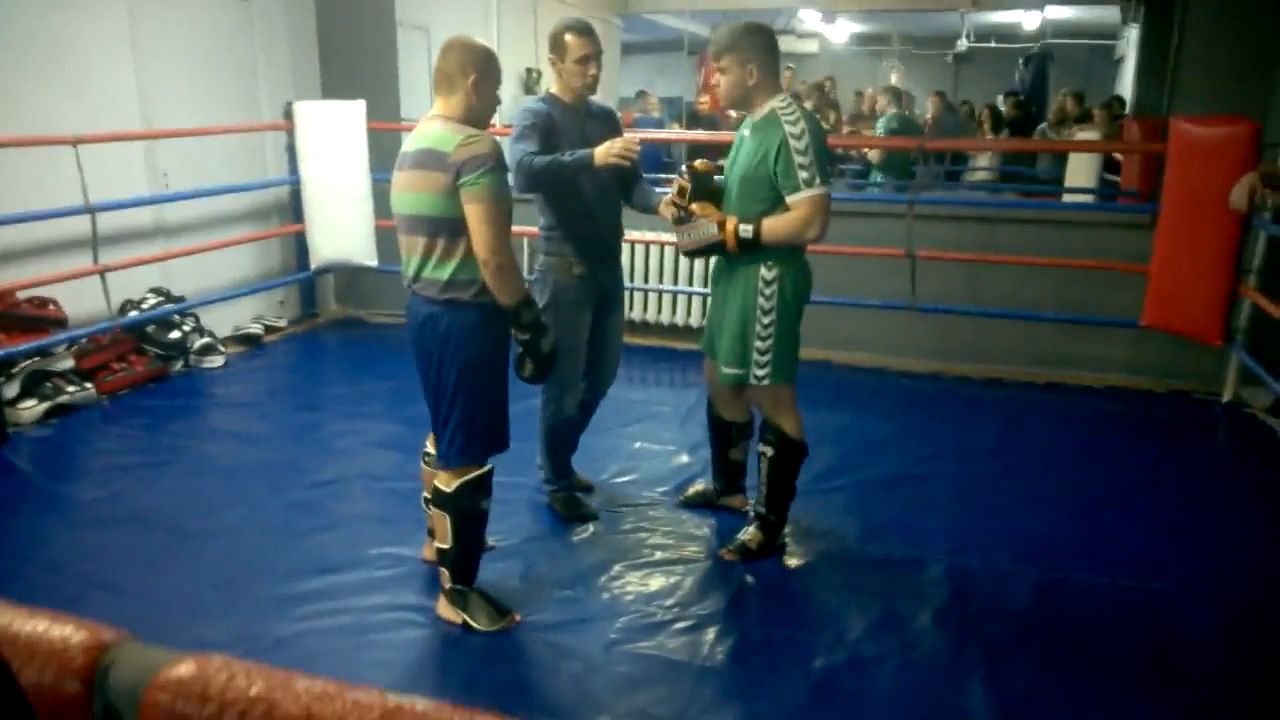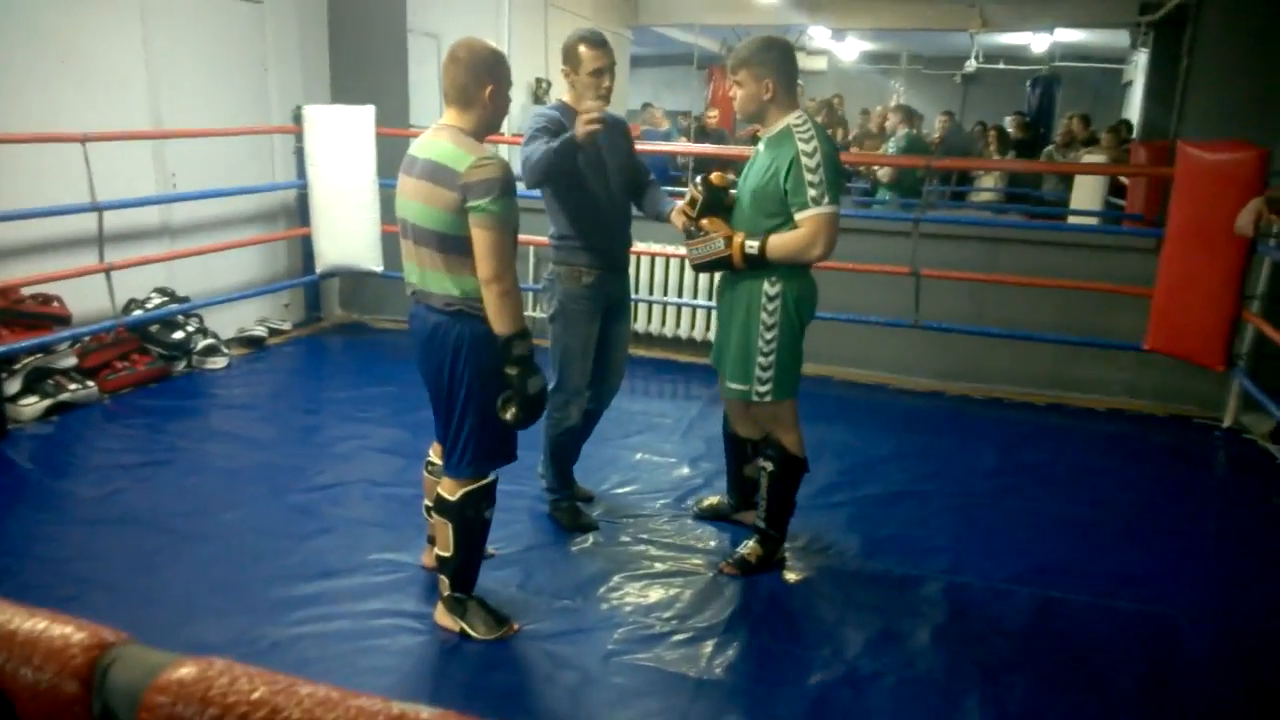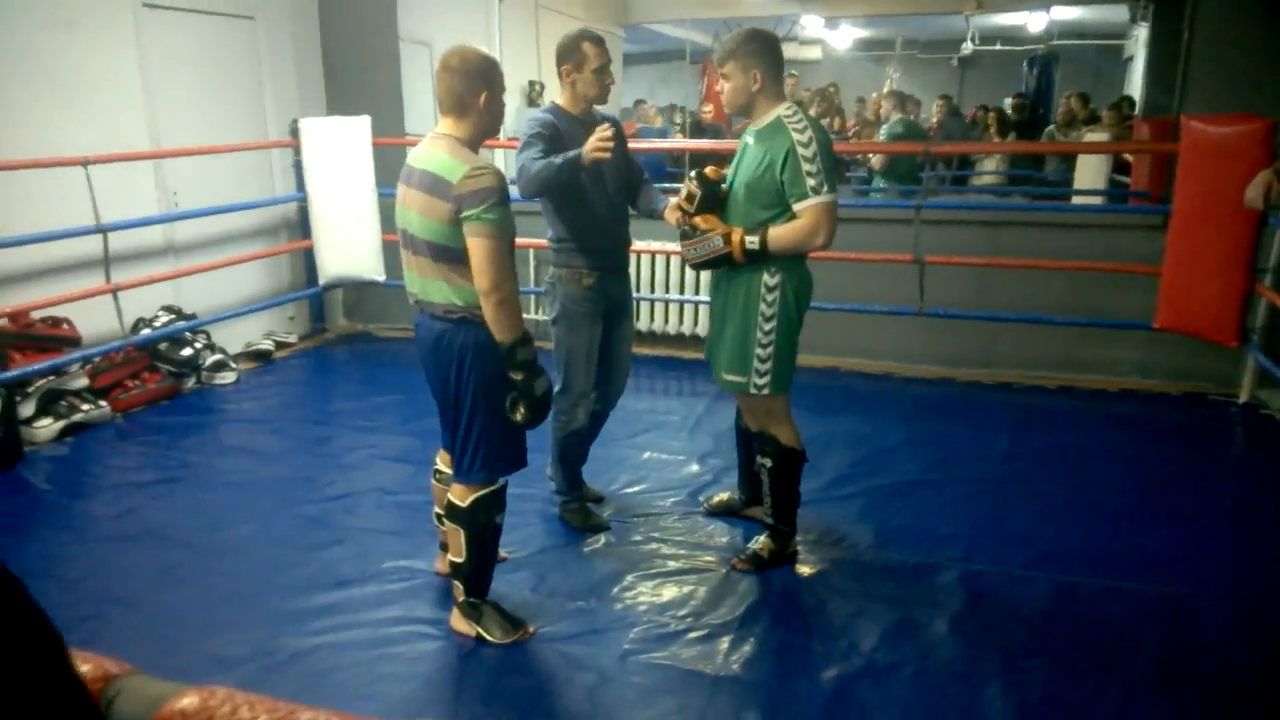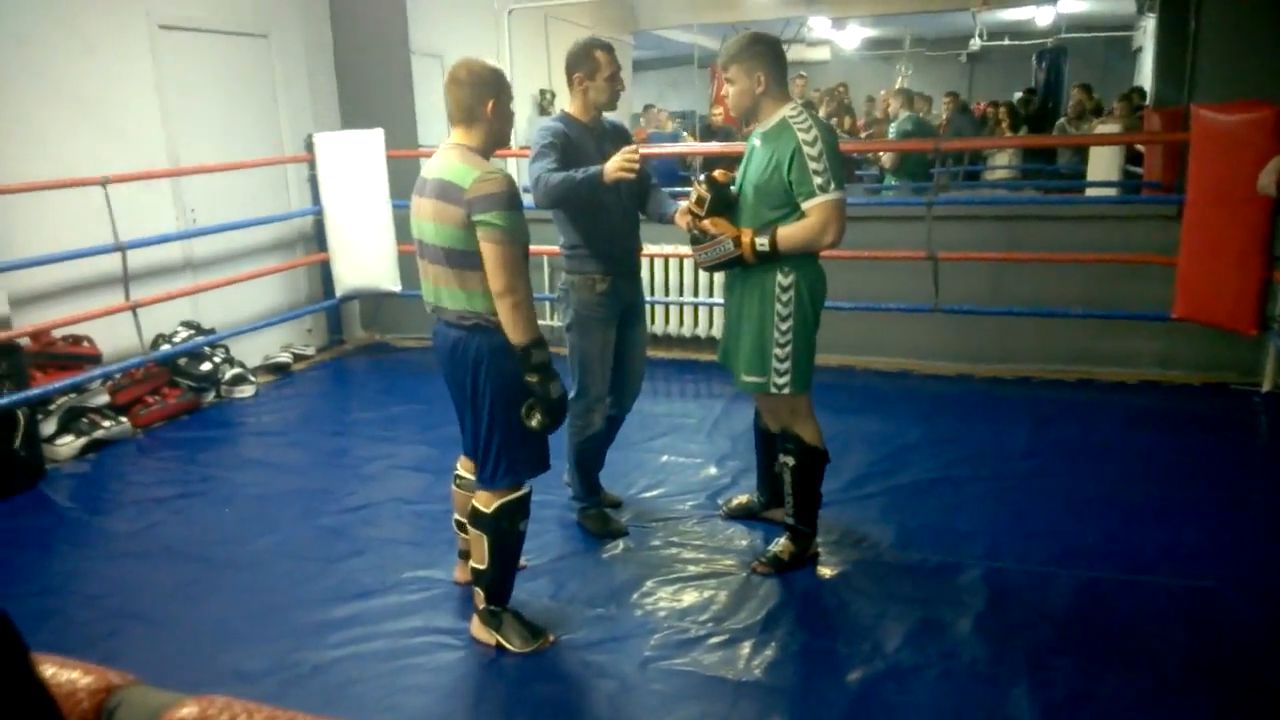
dt=0.4s
person 1, frame 1
left shoulder: (409, 147)
right shoulder: (475, 148)
right elbow: (492, 255)
right wrist: (529, 320)
left hip: (423, 308)
right hip: (464, 317)
left knee: (444, 433)
right knee: (468, 454)
left ankle: (437, 538)
right ankle: (456, 592)
person 1, frame 2
left shoulder: (417, 151)
right shoulder: (485, 168)
right elbow: (496, 280)
right wrist: (519, 359)
left hip: (426, 316)
right hip: (467, 329)
left knee: (447, 440)
right knee: (472, 463)
left ankle: (438, 544)
right ankle: (456, 600)
person 1, frame 3
left shoulder: (415, 160)
right shoulder: (477, 177)
right elbow: (494, 290)
right wrist: (525, 365)
left hip: (430, 325)
right hip: (470, 336)
left knee: (455, 448)
right knee: (481, 470)
left ankle: (453, 550)
right ankle: (471, 605)
person 1, frame 4
left shoulder: (430, 172)
right shoulder: (489, 181)
right elbow: (508, 291)
right wrist: (539, 366)
left hip: (449, 331)
right hip: (487, 341)
left knee: (476, 453)
right knee: (506, 476)
left ankle: (470, 558)
right ankle: (491, 612)
person 2, frame 1
left shoulder: (792, 128)
right shoulder: (753, 122)
left elbow: (811, 221)
left wrist: (731, 233)
right wrist: (706, 200)
left hip: (769, 279)
right hip: (735, 272)
left knee: (773, 400)
right knee: (721, 380)
left ankle: (770, 525)
right ankle: (727, 485)
person 2, frame 2
left shoulder: (806, 145)
right shoulder: (771, 140)
left elbow: (817, 241)
left wrist: (737, 246)
right wrist: (719, 210)
left hip: (773, 295)
right hip: (744, 289)
left knee: (774, 415)
right knee: (738, 403)
left ankle: (771, 540)
right ankle: (742, 499)
person 2, frame 3
left shoulder: (797, 136)
right shoulder: (755, 133)
left elbow: (817, 229)
left wrist: (738, 242)
right wrist: (707, 203)
left hip: (769, 286)
right hip: (737, 281)
left knee: (769, 407)
right knee: (747, 398)
left ankle: (782, 534)
right ankle: (751, 494)
person 2, frame 4
left shoulder: (804, 135)
right shoulder: (762, 135)
left elbow: (826, 227)
left wrist: (746, 242)
right wrist: (716, 207)
left hip: (783, 287)
right hip: (751, 282)
left knee: (790, 407)
right knee: (765, 398)
left ankle: (803, 535)
right ankle: (770, 497)
person 3, frame 1
left shoulder: (605, 117)
right shoulder: (536, 116)
left elbow: (629, 182)
right elbow: (524, 173)
left wrist: (659, 203)
right wrist: (591, 158)
left hip: (608, 265)
right hip: (565, 269)
left knee: (601, 374)
right knee: (564, 380)
left ankle: (558, 459)
right ankle: (557, 483)
person 3, frame 2
left shoulder: (616, 126)
right shoulder: (549, 122)
left elbow: (641, 186)
right elbow: (533, 170)
left wrist: (670, 210)
right wrist: (576, 137)
left hip: (615, 275)
right hip: (574, 278)
left knee: (606, 385)
right knee: (570, 390)
left ankle: (558, 468)
right ankle: (559, 493)
person 3, frame 3
left shoulder: (610, 126)
right shoulder: (544, 126)
left elbow: (635, 184)
right elbow: (528, 180)
left wrist: (664, 207)
right wrist: (581, 156)
left hip: (616, 275)
right hip: (575, 280)
left knee: (611, 385)
right knee: (575, 392)
left ankle: (566, 469)
right ankle: (568, 494)
person 3, frame 4
left shoulder: (617, 132)
right shoulder: (554, 135)
left elbow: (644, 190)
right elbow: (543, 189)
left wrist: (674, 211)
right wrist: (602, 174)
left hip: (628, 279)
right hip: (588, 285)
left knee: (626, 389)
right knee: (590, 396)
left ankle: (583, 475)
right ankle: (586, 500)
